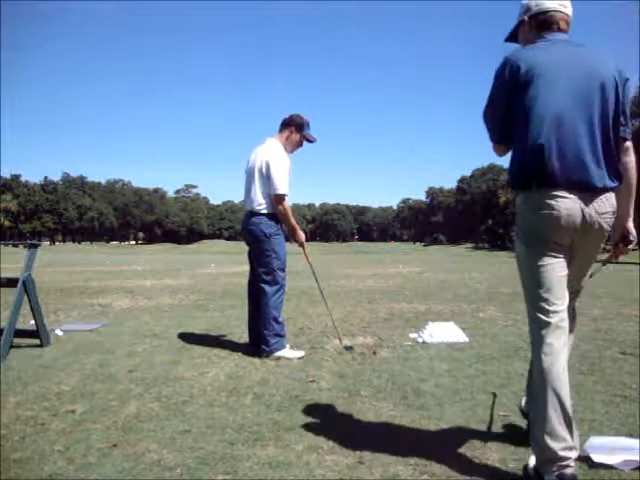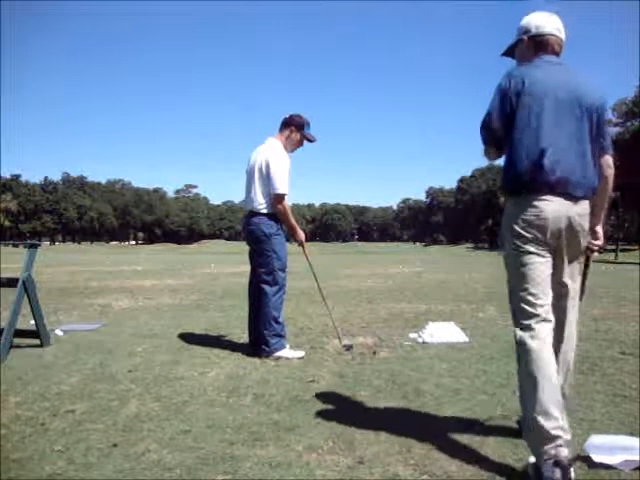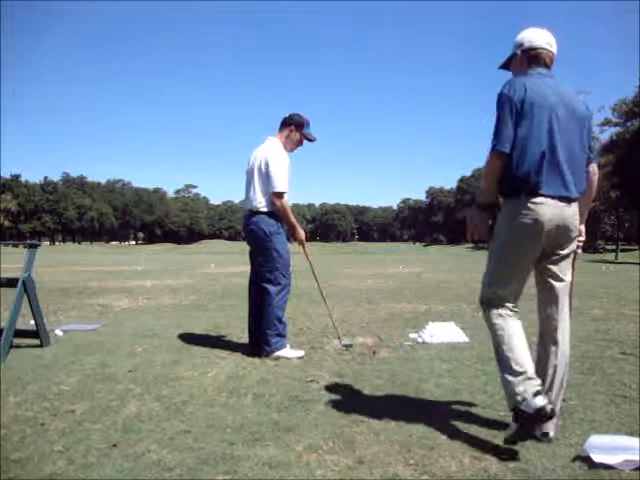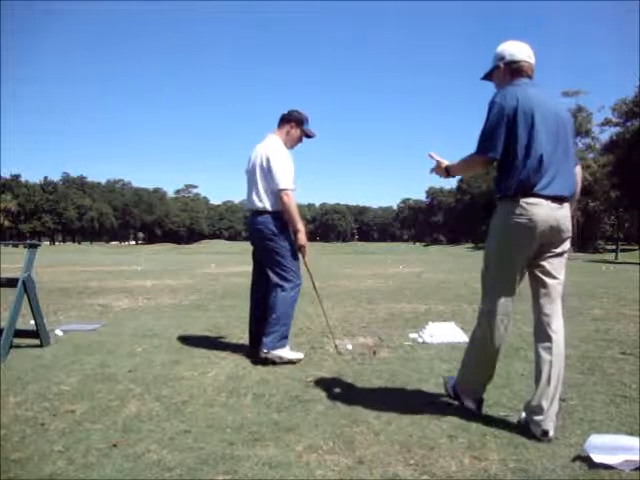
dt=0.3s
person 1, frame 1
left shoulder: (517, 64)
left elbow: (499, 145)
left hip: (543, 205)
right hip: (598, 207)
left knee: (549, 329)
right knee: (564, 319)
right ankle: (540, 411)
person 1, frame 2
left shoulder: (516, 80)
right shoulder: (590, 93)
left elbow: (491, 150)
right elbow: (606, 167)
right wrist: (597, 223)
left hip: (530, 209)
right hip: (576, 212)
left knee: (533, 325)
right knee: (563, 325)
right ankle: (550, 424)
person 1, frame 3
left shoulder: (516, 89)
right shoulder: (577, 103)
left elbow: (500, 158)
right elbow: (592, 171)
left wrist: (480, 207)
left hip: (527, 208)
right hip: (567, 212)
left knee: (497, 302)
right knee: (557, 316)
left ankle: (529, 396)
right ankle: (545, 416)
person 1, frame 4
left shoulder: (506, 98)
right shoulder: (560, 109)
left elbow: (484, 160)
right elbow: (576, 173)
left wrist: (449, 169)
left hip: (520, 210)
right hip: (560, 213)
left knee: (496, 306)
right knee: (550, 316)
left ankle: (470, 390)
right ankle: (542, 418)
person 2, frame 1
left shoulder: (259, 151)
right shoulder: (278, 156)
right elbow: (279, 202)
right wrist: (295, 230)
left hip: (252, 220)
right hip: (267, 224)
left knee: (259, 283)
right knee: (273, 283)
left ankle: (259, 340)
right ankle: (272, 344)
person 2, frame 2
left shoulder: (260, 151)
right shoulder: (278, 155)
right elbow: (279, 201)
right wrist: (295, 230)
left hip: (253, 220)
right hip: (267, 224)
left knee: (259, 283)
right knee: (273, 284)
left ankle: (258, 341)
right ankle: (272, 344)
person 2, frame 3
left shoulder: (261, 150)
right shoulder: (277, 154)
right elbow: (277, 200)
right wrist: (295, 228)
left hip: (254, 220)
right hip: (268, 223)
left knee: (260, 283)
right knee: (277, 282)
left ankle: (258, 340)
right ankle: (273, 343)
person 2, frame 4
left shoulder: (258, 150)
right shoulder: (279, 152)
right elbow: (285, 196)
right wrist: (299, 230)
left hip: (256, 220)
right hip: (273, 222)
left knee: (262, 284)
right knee: (288, 281)
left ankle: (258, 342)
right ankle: (273, 343)
